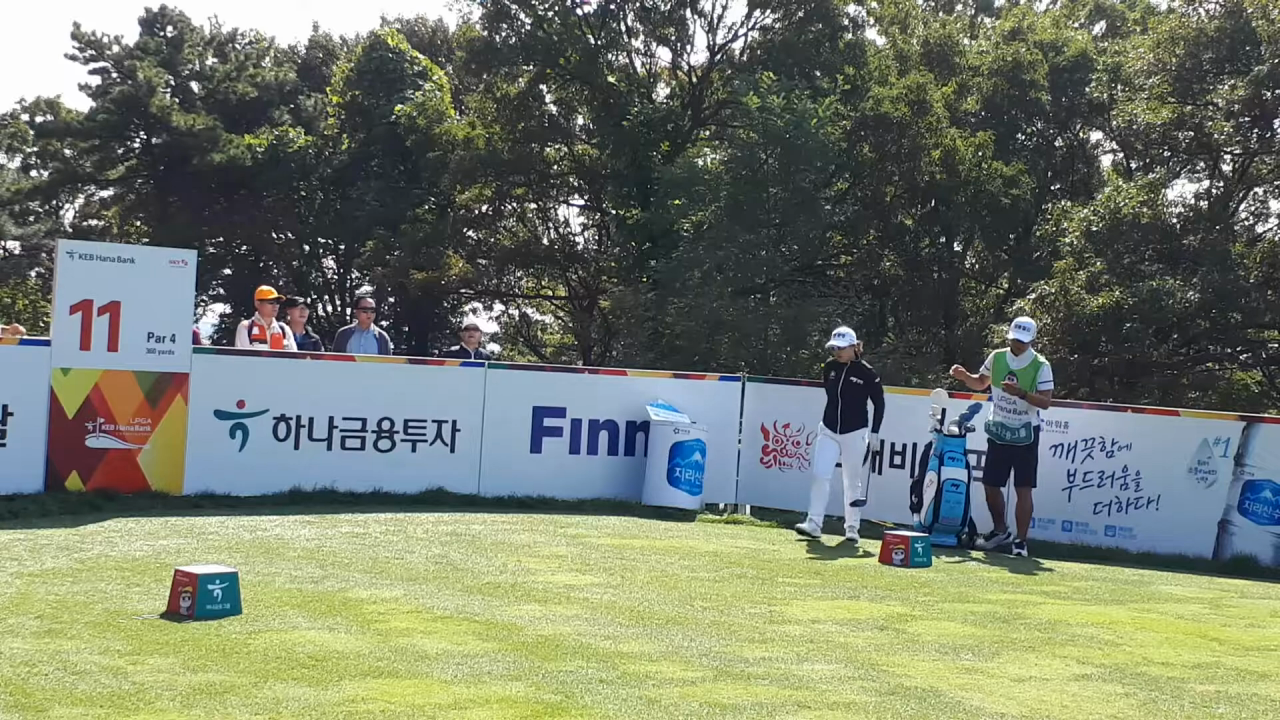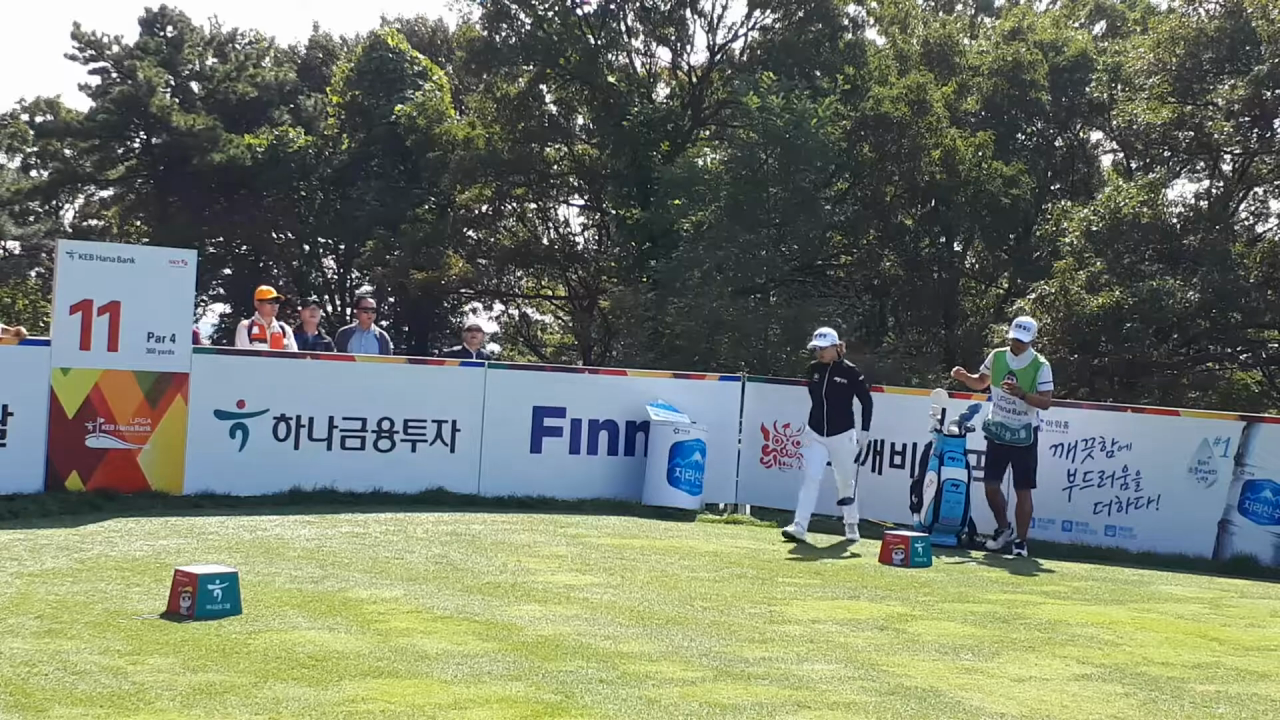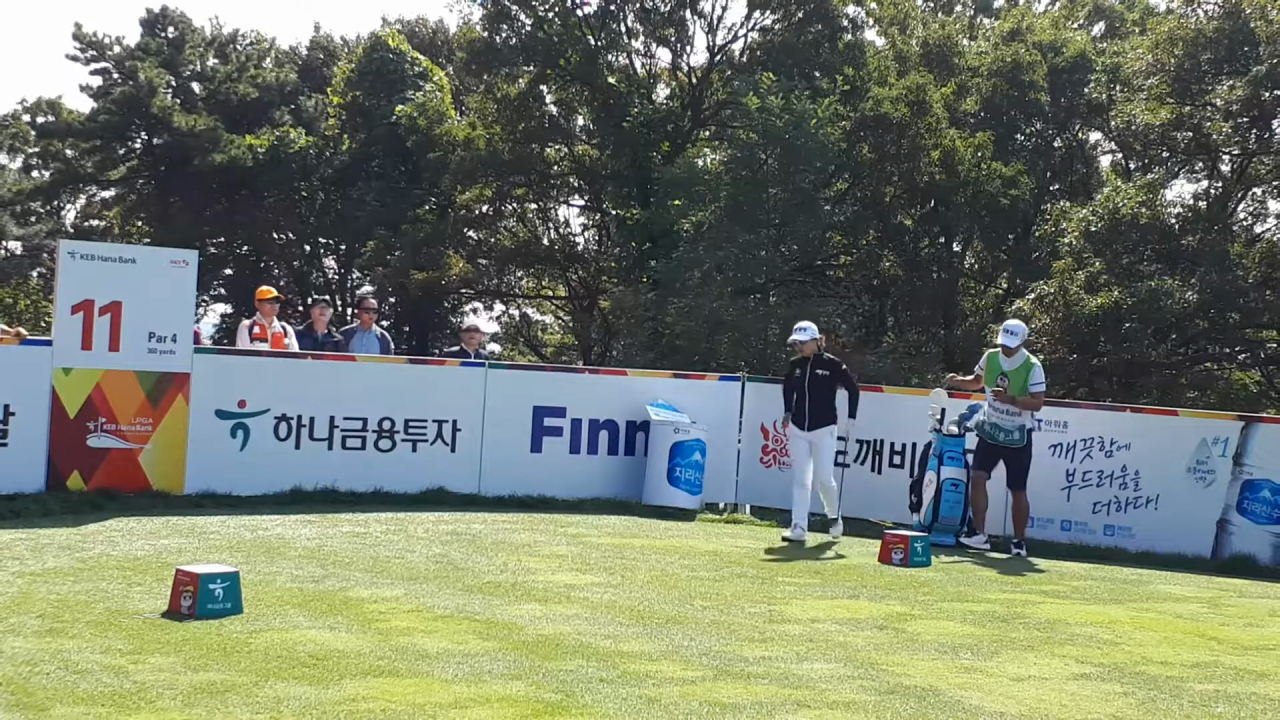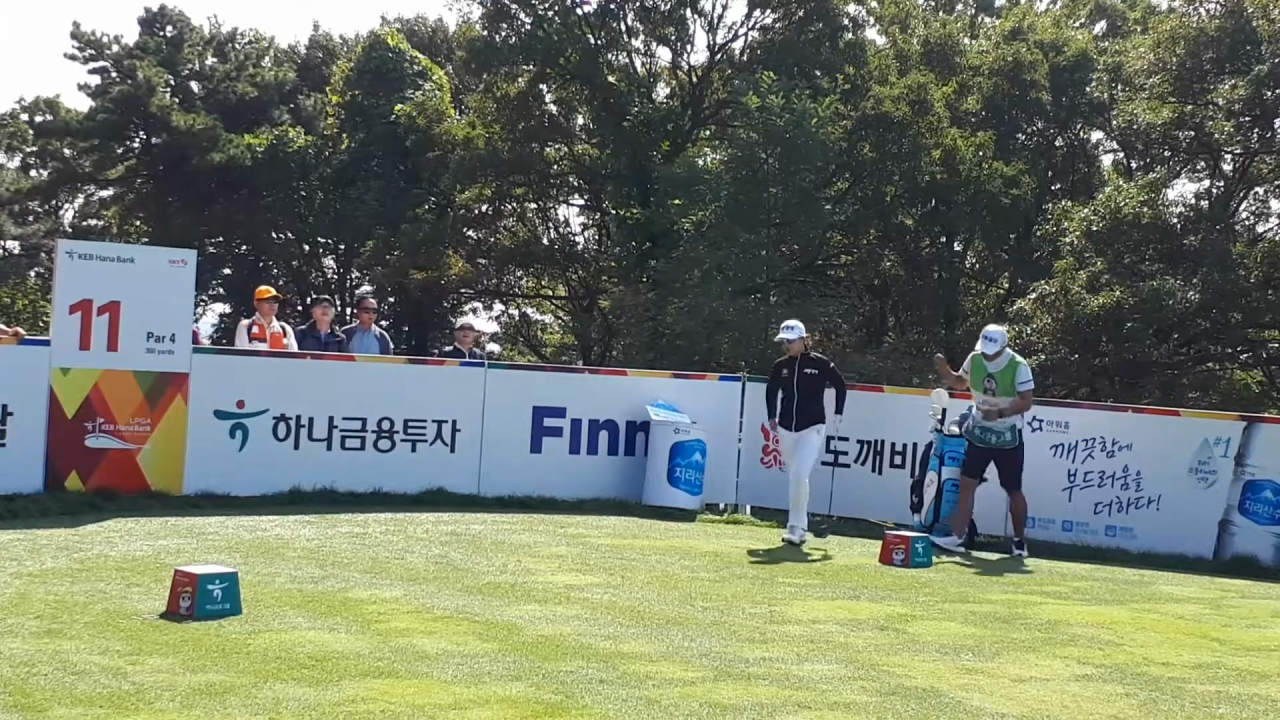
dt=0.2s
person 1, frame 1
left shoulder: (1040, 366)
right shoulder: (997, 357)
left elbow: (1045, 402)
right elbow: (981, 384)
left wrist: (1022, 393)
right wrist: (964, 376)
left hip: (1025, 434)
right hip: (998, 432)
left knee: (1023, 489)
right knee: (991, 486)
left ankle: (1020, 540)
right ankle: (1000, 530)
person 1, frame 2
left shoulder: (1040, 366)
right shoulder: (996, 357)
left elbow: (1046, 402)
right elbow: (981, 382)
left wrist: (1021, 394)
right wrist: (964, 377)
left hip: (1024, 435)
right hip: (997, 431)
left knee: (1023, 490)
right knee: (991, 484)
left ankle: (1020, 540)
right ankle: (1004, 528)
person 1, frame 3
left shoulder: (1032, 367)
right shoulder: (990, 357)
left elbow: (1037, 403)
right elbow: (977, 382)
left wrist: (1010, 399)
right wrist: (959, 381)
left hip: (1018, 435)
right hip: (990, 431)
left knee: (1018, 491)
right knee: (977, 478)
left ankle: (1018, 540)
right ankle: (978, 533)
person 1, frame 4
left shoulder: (1018, 366)
right shoulder: (974, 359)
left elbow: (1026, 402)
right elbow: (961, 382)
left wrist: (999, 412)
right wrist: (944, 370)
left hip: (1008, 437)
right hip: (979, 433)
left knee: (1013, 490)
right knee: (967, 482)
left ankle: (1019, 539)
right ankle: (955, 536)
person 2, frame 1
left shoulder: (867, 373)
right shoulder: (830, 367)
left elbow: (879, 403)
left wrist: (874, 433)
left hip: (854, 433)
right hip: (828, 430)
left knee: (852, 482)
right knee: (819, 474)
left ankle: (852, 527)
right ankle: (813, 523)
person 2, frame 2
left shoulder: (850, 372)
right shoulder: (814, 369)
left elbow: (866, 402)
left wrist: (864, 431)
left hip: (842, 435)
right hip: (815, 433)
left knee: (846, 482)
right knee: (810, 479)
left ankle: (851, 525)
right ankle: (799, 526)
person 2, frame 3
left shoulder: (832, 364)
right shoulder: (794, 365)
left elbow: (853, 389)
right elbow: (787, 387)
left wrist: (850, 418)
right wrist: (788, 413)
left hip: (824, 429)
right hip: (798, 429)
left knee: (823, 478)
right knee: (800, 479)
left ankle: (834, 516)
right ankle: (798, 528)
person 2, frame 4
left shoulder: (820, 363)
right shoulder: (781, 366)
left elbow: (840, 386)
right elbow: (771, 390)
left wrist: (837, 414)
right wrist: (772, 416)
left hip: (811, 429)
right hip: (786, 429)
left knee: (800, 475)
right knee: (793, 480)
left ankle: (798, 526)
right ankle: (798, 528)
